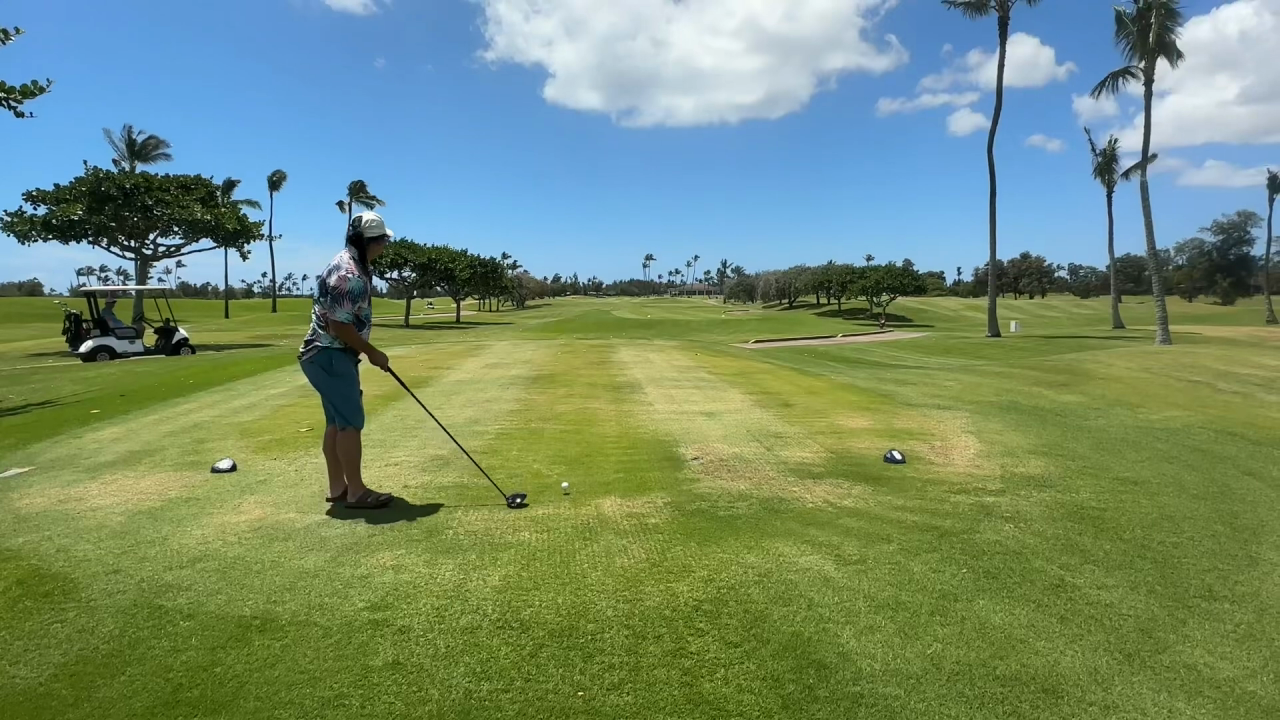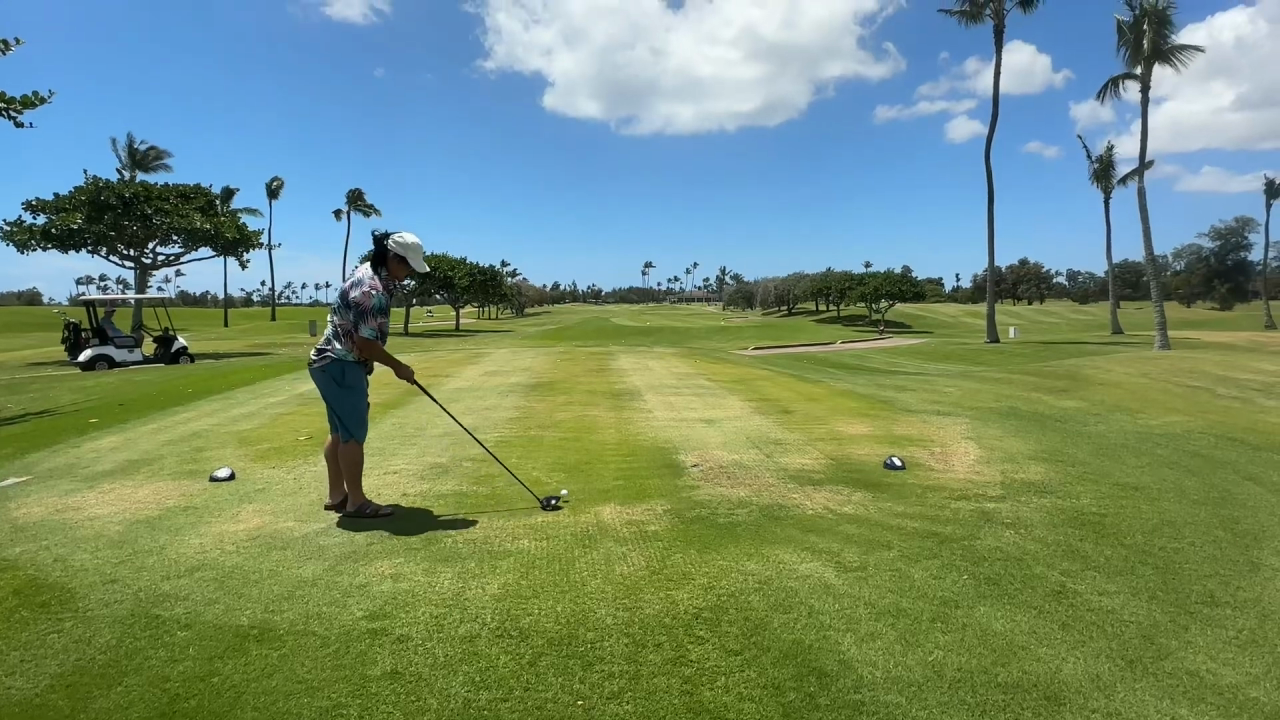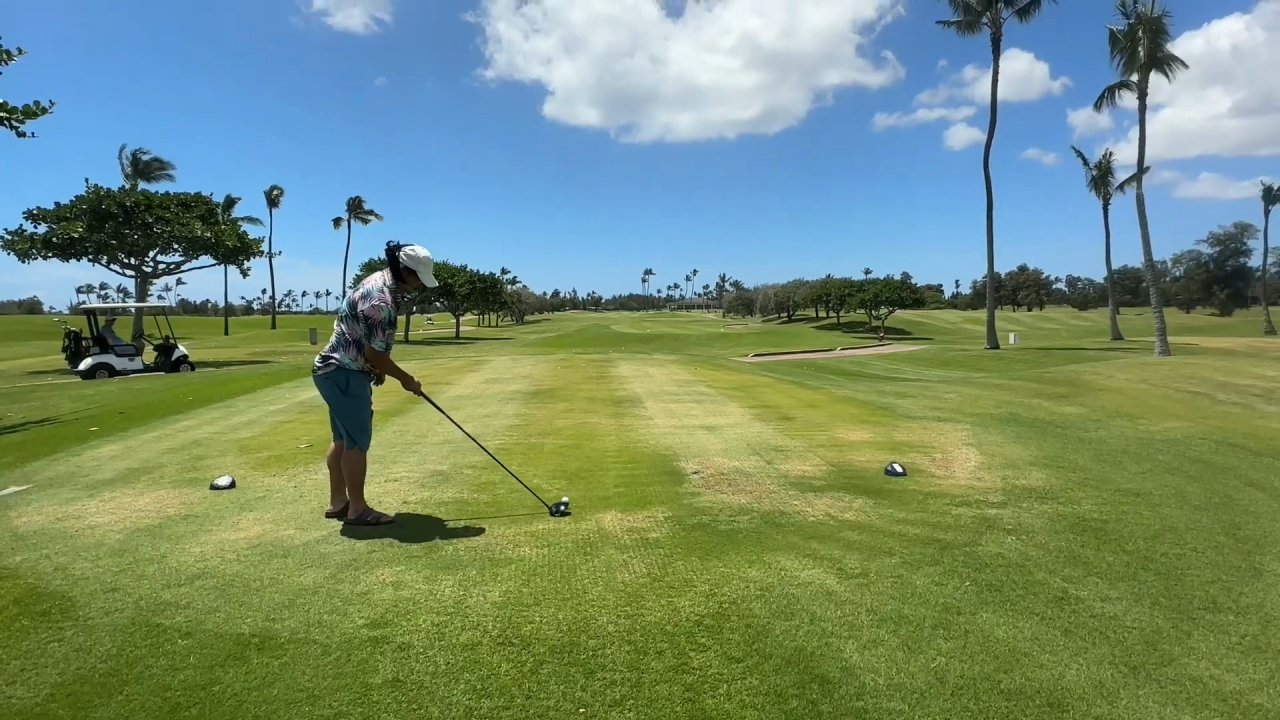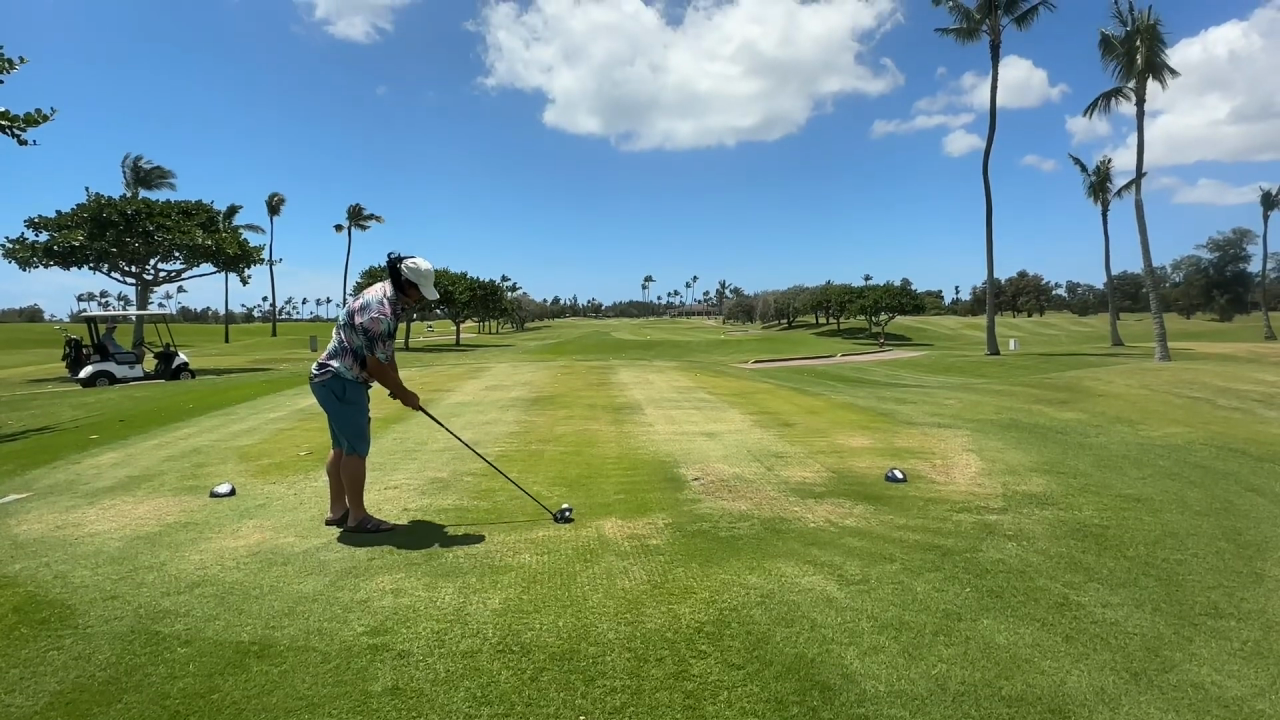
dt=0.7s
person 1, frame 1
left shoulder: (353, 265)
right shoulder: (348, 275)
right elbow: (339, 325)
left wrist: (363, 351)
right wrist: (372, 352)
left hip: (332, 355)
right hip: (329, 356)
left knee: (337, 422)
right knee: (350, 421)
left ankle: (338, 486)
right ankle: (356, 491)
person 1, frame 2
left shoulder: (372, 273)
right shoulder: (371, 290)
right elbow: (365, 341)
left wrist: (369, 362)
right wrist: (398, 367)
left hip: (334, 362)
right hip: (341, 365)
left knee: (340, 431)
right knee: (353, 433)
left ankle: (337, 495)
right ankle: (356, 501)
person 1, frame 3
left shoulder: (380, 281)
right shoulder: (380, 301)
right elbow: (374, 354)
left wrist: (379, 368)
right wrist: (406, 379)
left hip: (336, 369)
right hip: (344, 373)
left knee: (343, 438)
right knee: (357, 440)
left ankle: (338, 502)
right ankle: (357, 508)
person 1, frame 4
left shoulder: (387, 294)
right shoulder: (379, 313)
left elbow: (384, 352)
right elbow: (376, 365)
left wrist: (397, 382)
right wrist: (404, 394)
left hip: (335, 377)
right hip: (339, 381)
left knee: (342, 445)
right knee: (356, 446)
left ankle: (338, 509)
right ankle: (357, 516)
